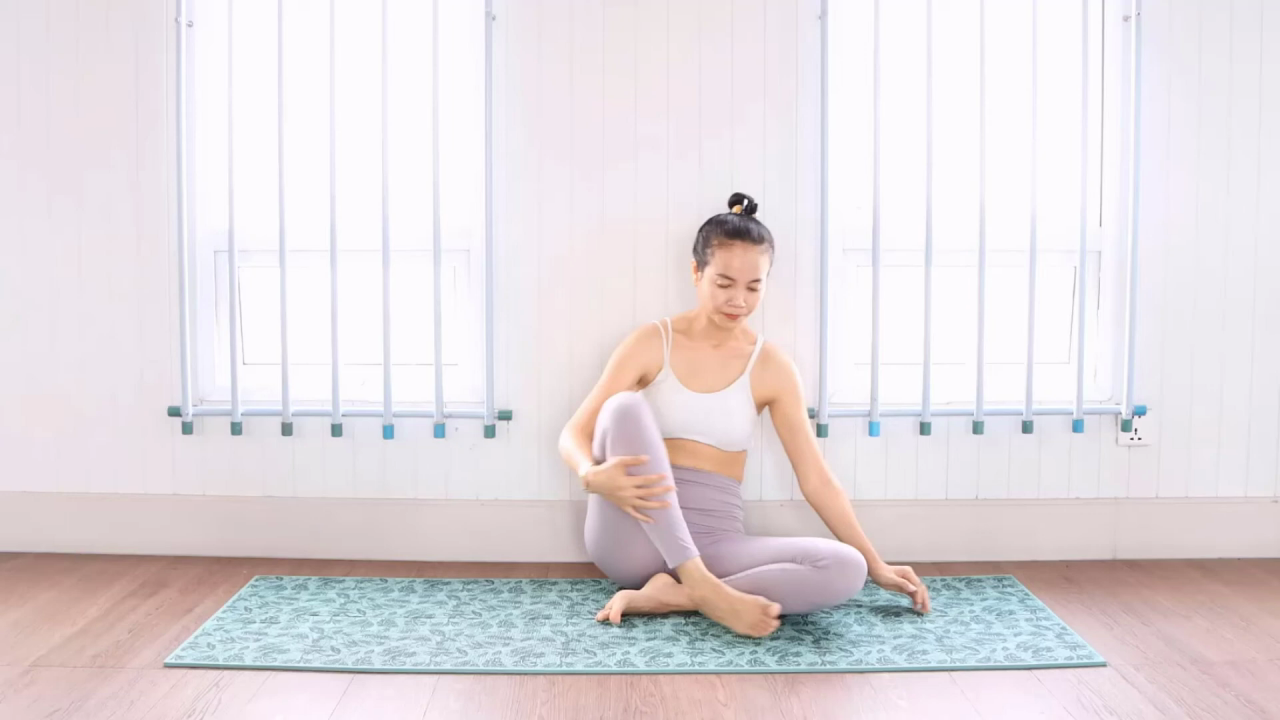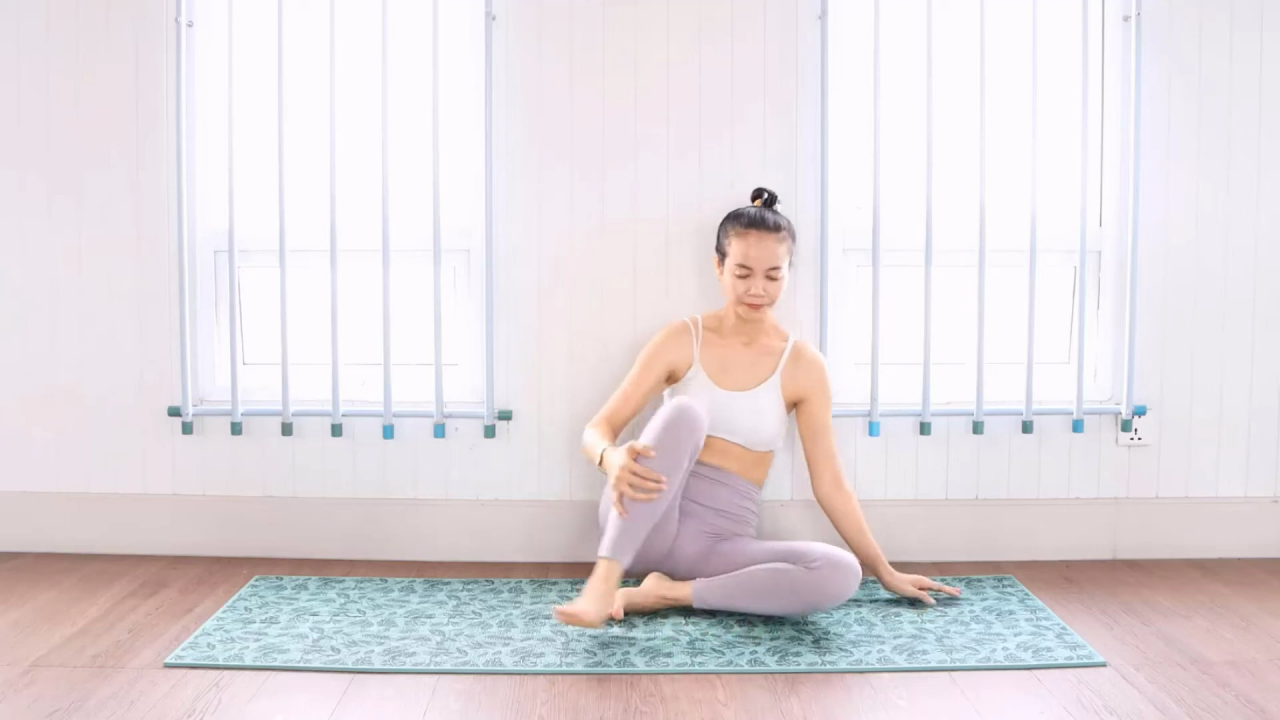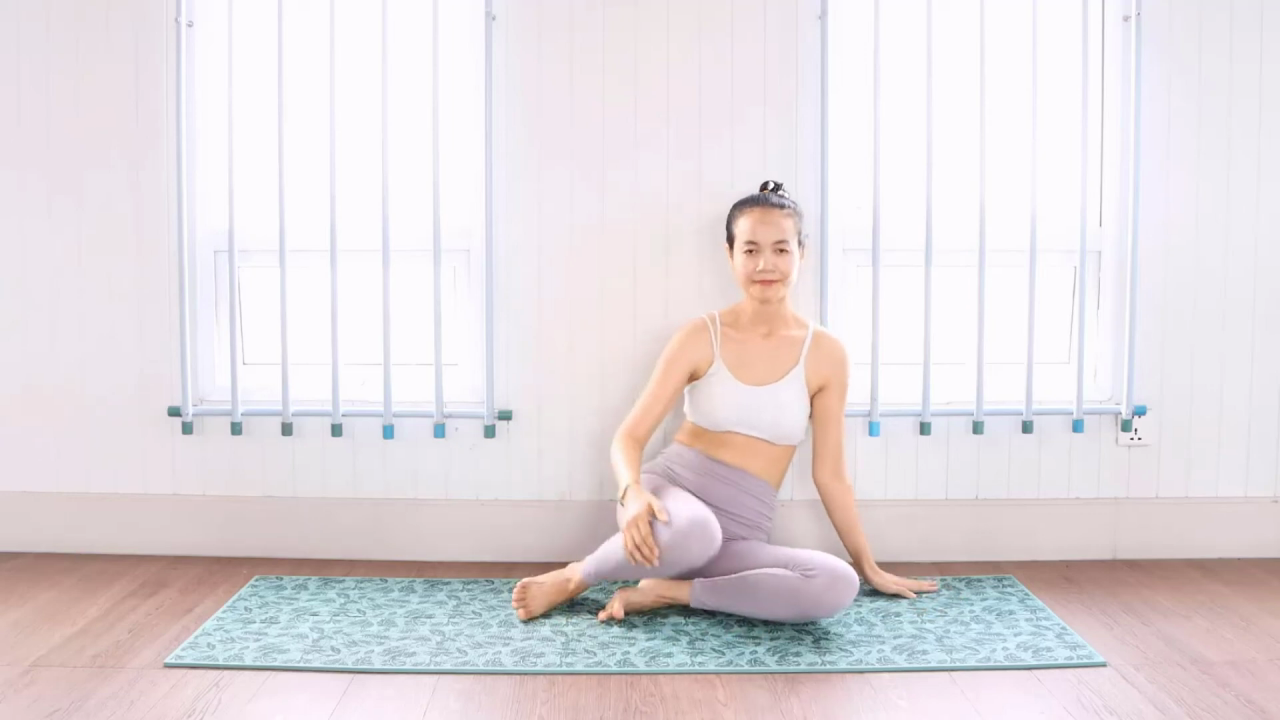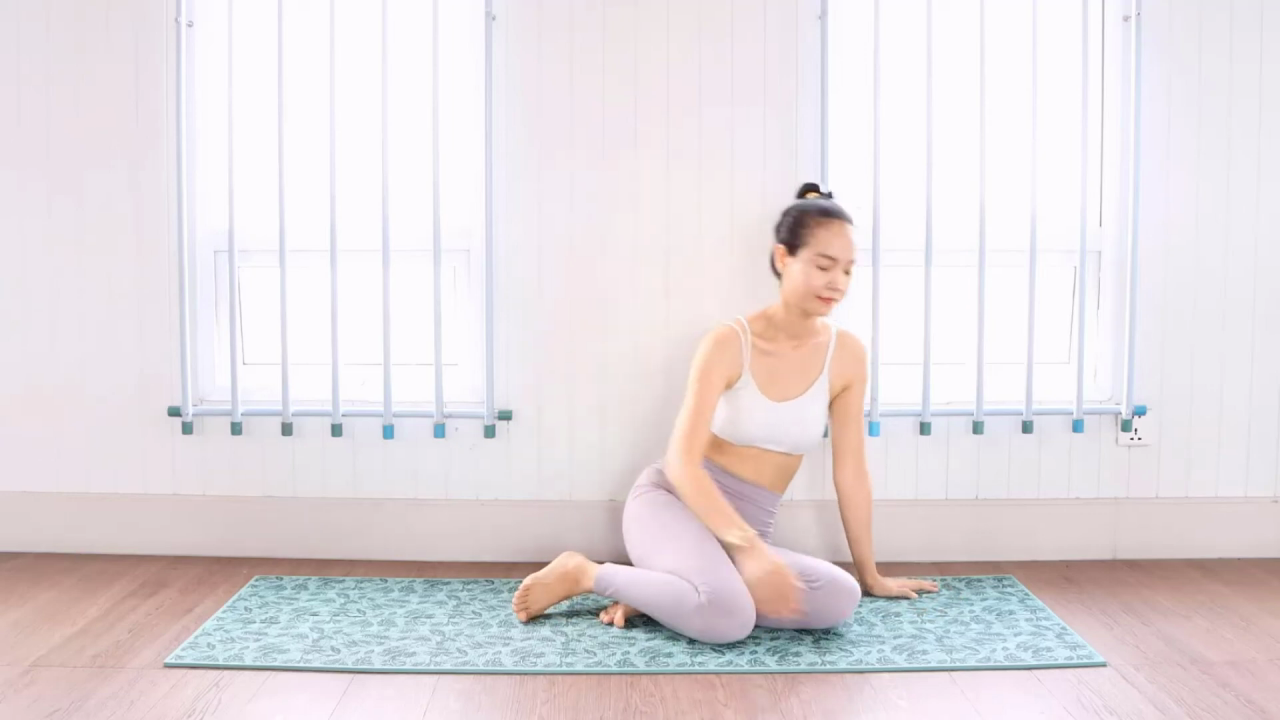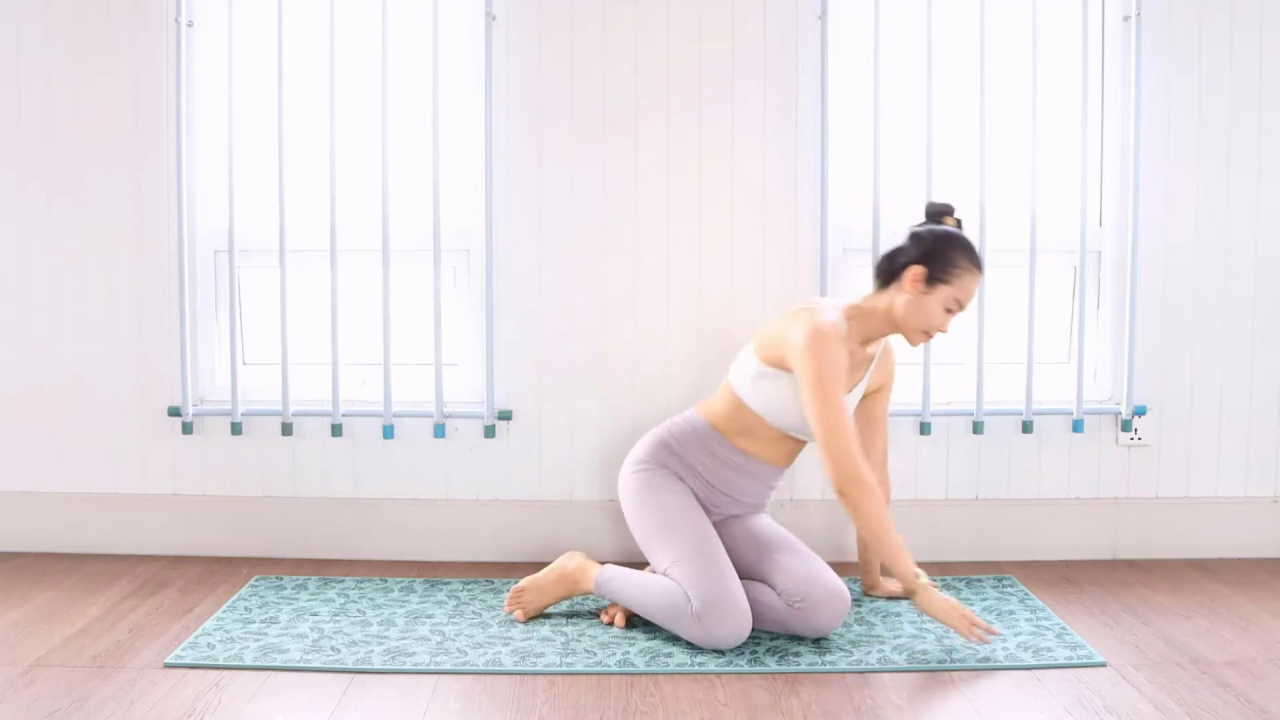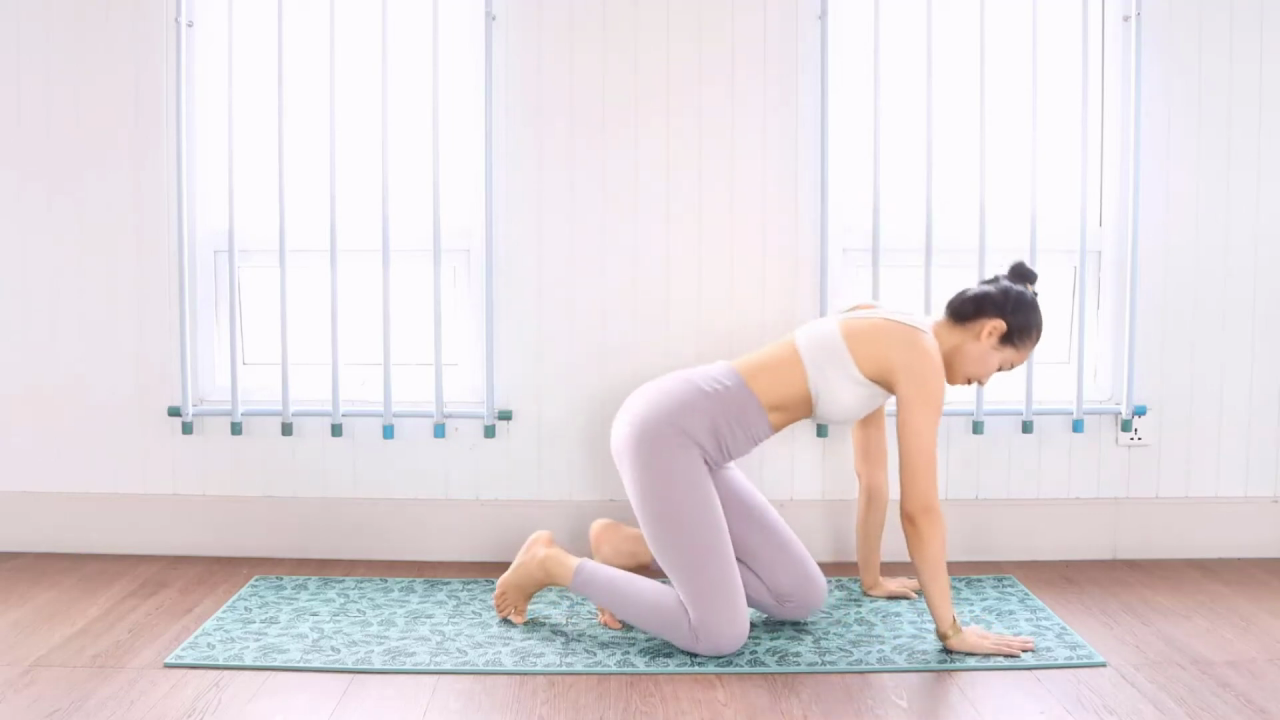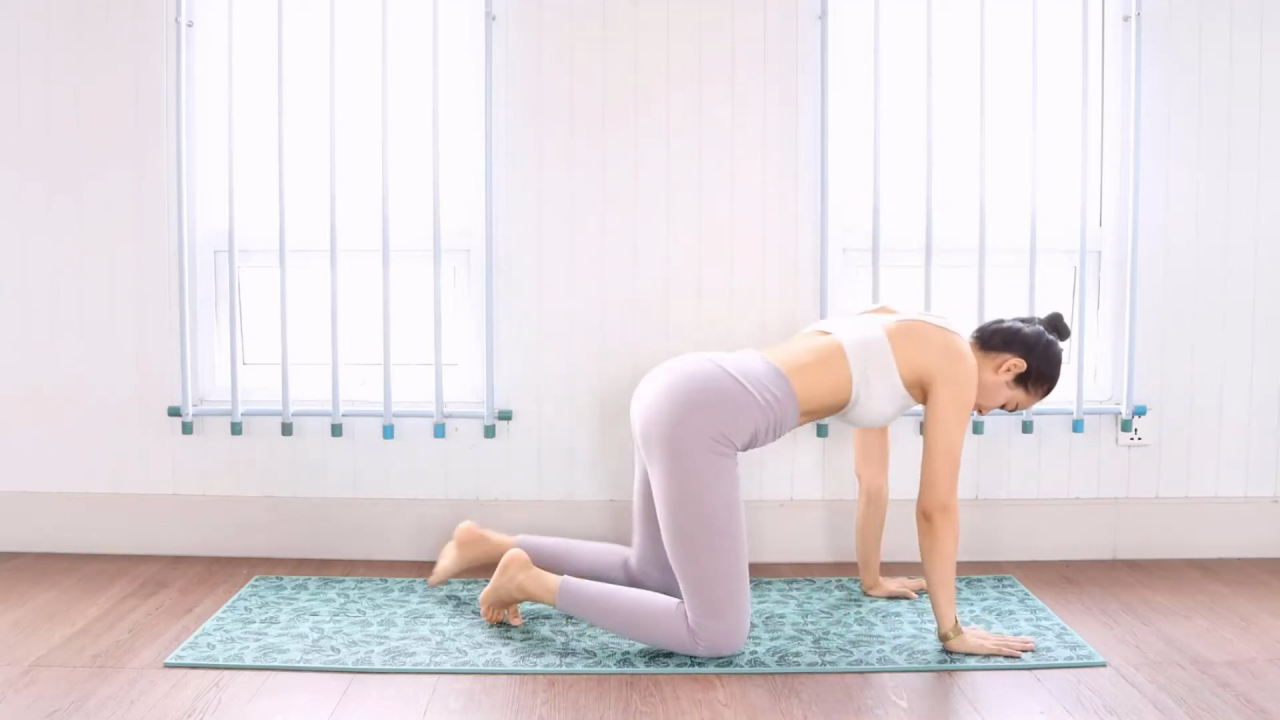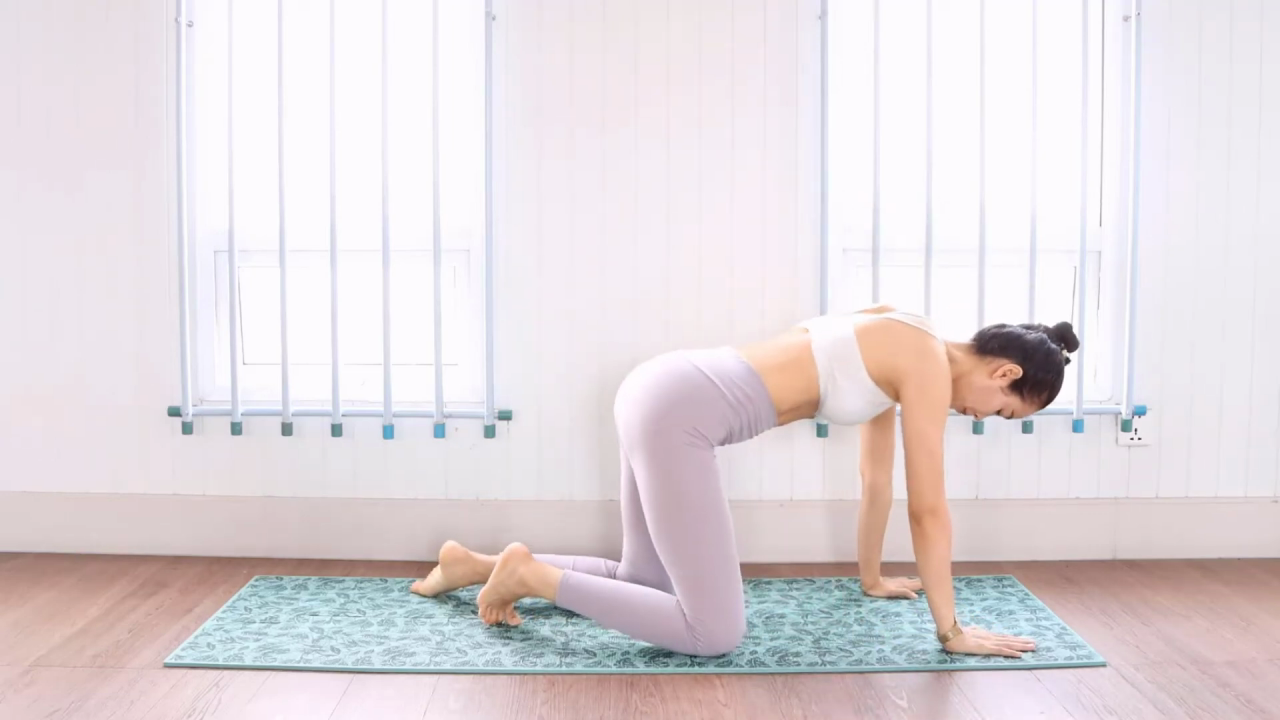
dt=0.4s
person 1, frame 1
left shoulder: (771, 367)
right shoulder: (650, 344)
left elbow: (816, 479)
right elbow: (572, 435)
left wrist: (875, 565)
right wrist: (595, 476)
left hip: (712, 541)
right hip: (630, 535)
left knee: (844, 571)
right knee: (625, 407)
left ankle: (673, 594)
right ankle: (702, 589)
person 1, frame 2
left shoulder: (802, 365)
right shoulder: (680, 340)
left elbow: (831, 486)
right elbow: (597, 428)
left wrist: (886, 571)
right wrist: (612, 457)
left hip: (722, 541)
right hip: (663, 514)
left knee: (843, 574)
right knee: (684, 413)
left ankle: (674, 592)
right ankle: (605, 583)
person 1, frame 3
left shoulder: (826, 354)
right shoulder: (701, 337)
left elbow: (830, 474)
right elbow: (628, 437)
left wrist: (869, 569)
right wrist: (633, 492)
left hip: (739, 538)
right hip: (671, 498)
left knee: (838, 586)
right knee: (694, 531)
left ankle: (664, 591)
right ankle: (574, 577)
person 1, frame 4
left shoulder: (847, 356)
right shoulder: (729, 344)
left elbow: (851, 474)
right elbow: (680, 462)
left wrist: (869, 575)
right wrist: (749, 550)
left hip: (745, 527)
right hip: (669, 502)
left knee: (838, 597)
right knee: (727, 617)
left ankle: (653, 588)
right ankle: (585, 574)
person 1, frame 5
left shoulder: (880, 358)
right shoulder: (817, 334)
left elbow: (871, 474)
right elbow: (848, 480)
left wrist: (873, 575)
right wrist: (918, 587)
left hip: (737, 508)
right hip: (665, 472)
left knee: (827, 611)
right knee: (723, 627)
left ankle: (675, 577)
right ankle: (585, 572)
person 1, frame 6
left shoulder: (881, 344)
right shoulder: (920, 354)
left elbow: (872, 478)
right elbow: (919, 506)
left wrist: (872, 577)
right wrist: (950, 627)
left hip: (684, 429)
right hip: (664, 428)
left knee: (805, 598)
right knee: (720, 633)
left ankle: (634, 547)
right ankle: (552, 562)
person 1, frame 7
left shoulder: (897, 347)
right shoulder: (955, 362)
left elbow: (872, 478)
right elbow: (937, 508)
left wrist: (872, 578)
right wrist: (952, 629)
left hip: (677, 389)
right hip: (696, 418)
left knee: (656, 576)
right knee: (718, 636)
left ankle: (490, 545)
right ankle: (528, 582)
person 1, frame 8
left shoulder: (898, 347)
right shoulder: (929, 363)
left elbow: (877, 477)
right elbow: (927, 509)
left wrist: (871, 578)
right wrist: (952, 629)
left hip: (663, 390)
right hip: (675, 416)
left knee: (650, 585)
right knee: (715, 633)
left ankle: (474, 564)
right ankle: (530, 575)
